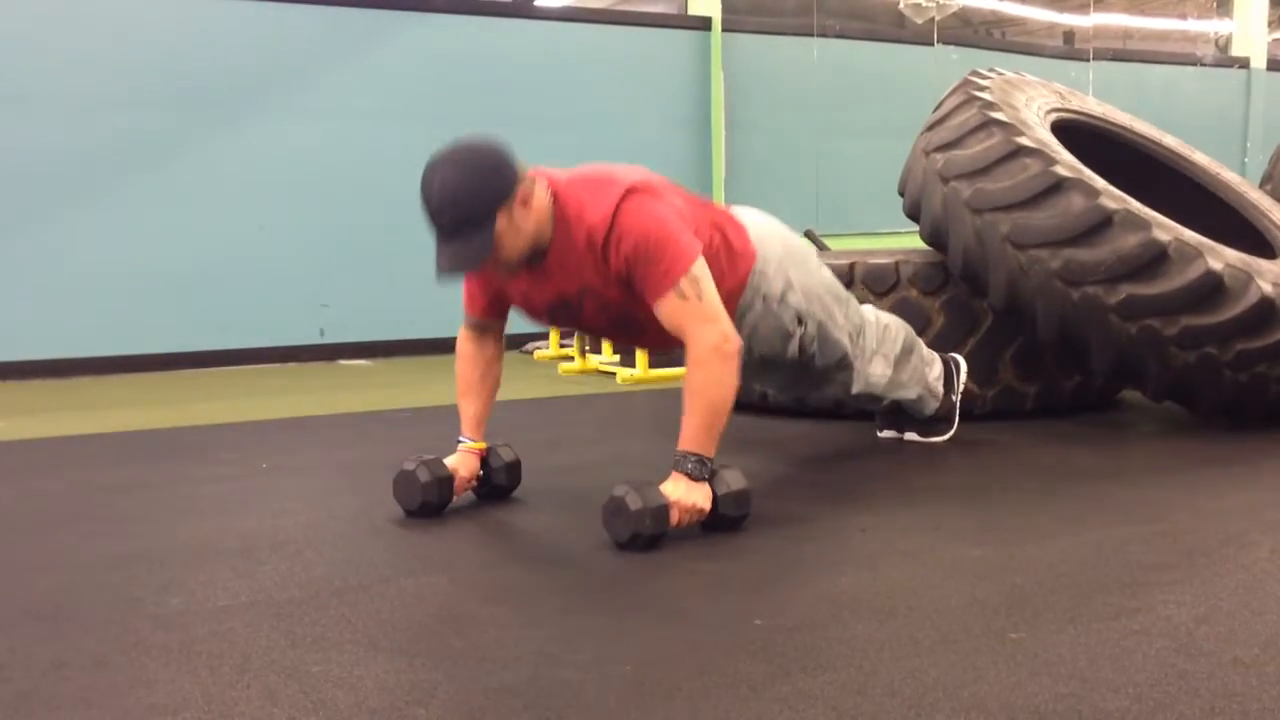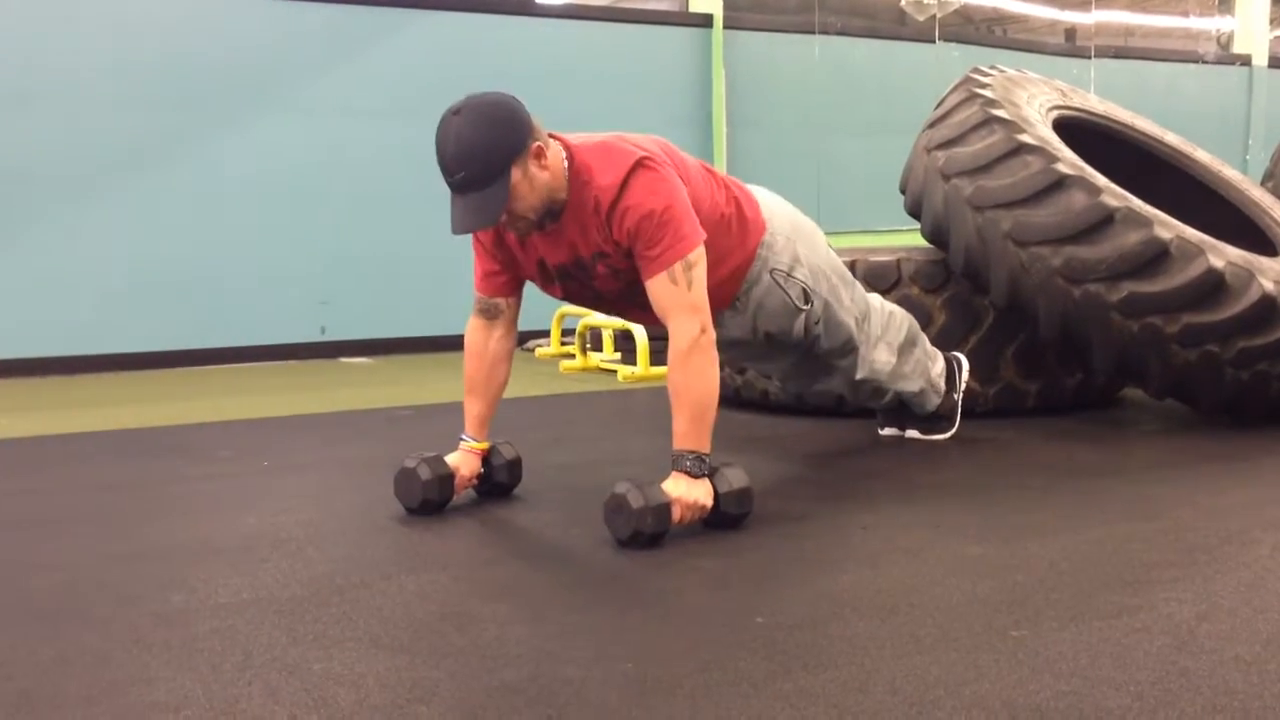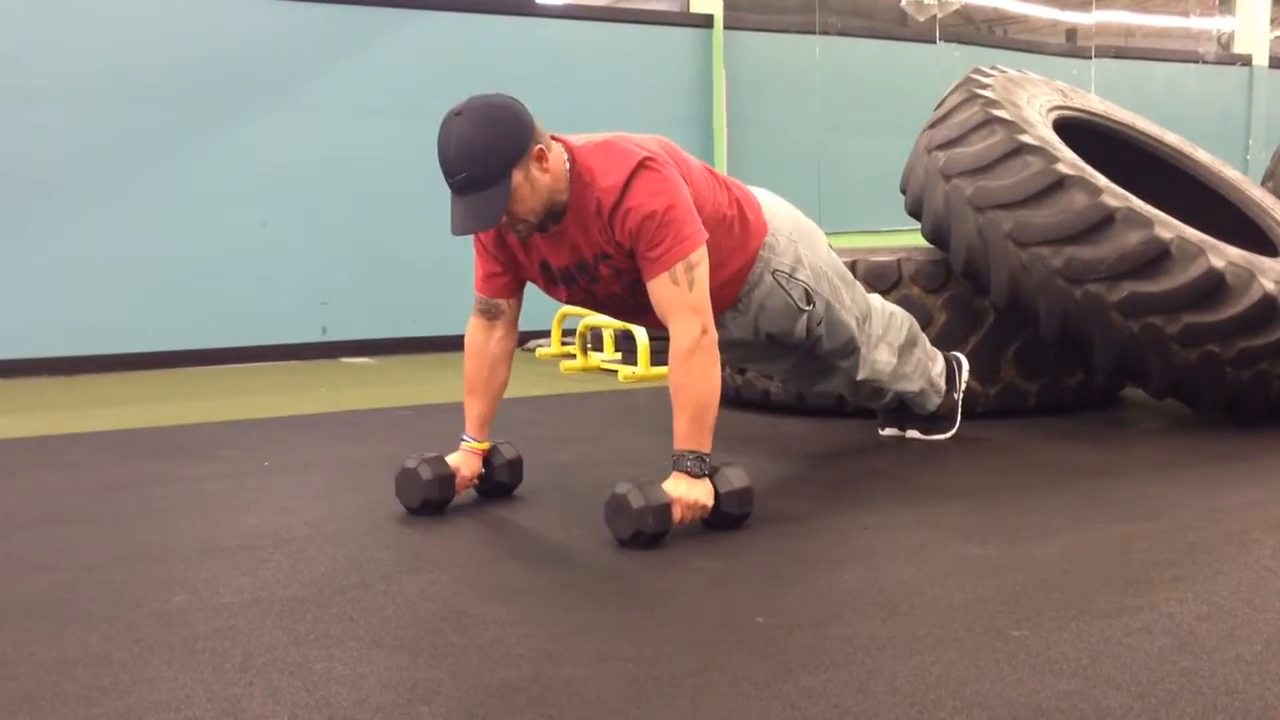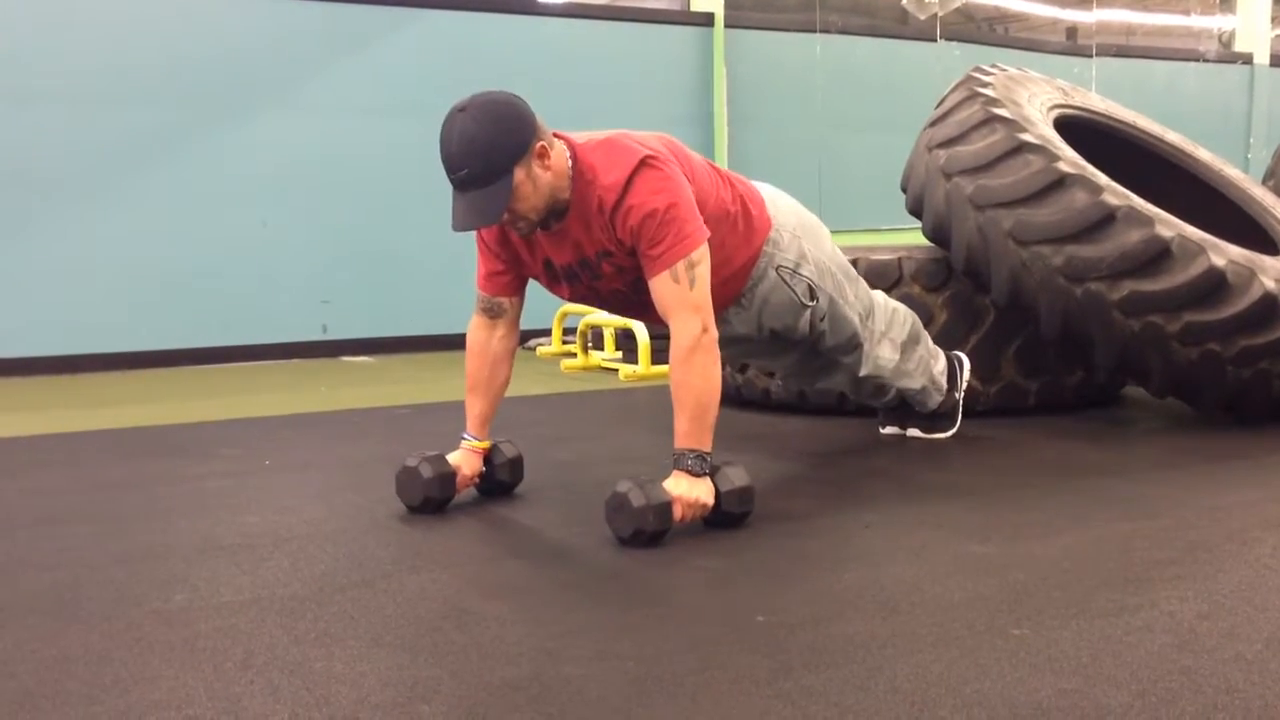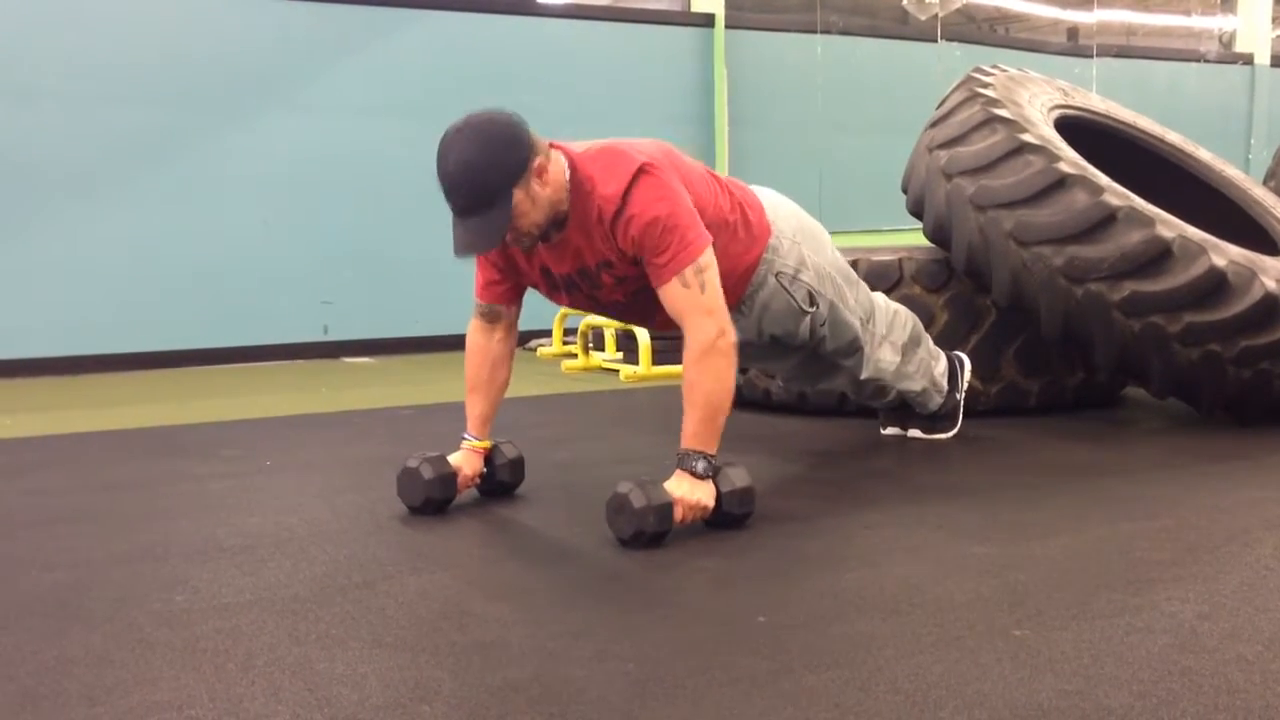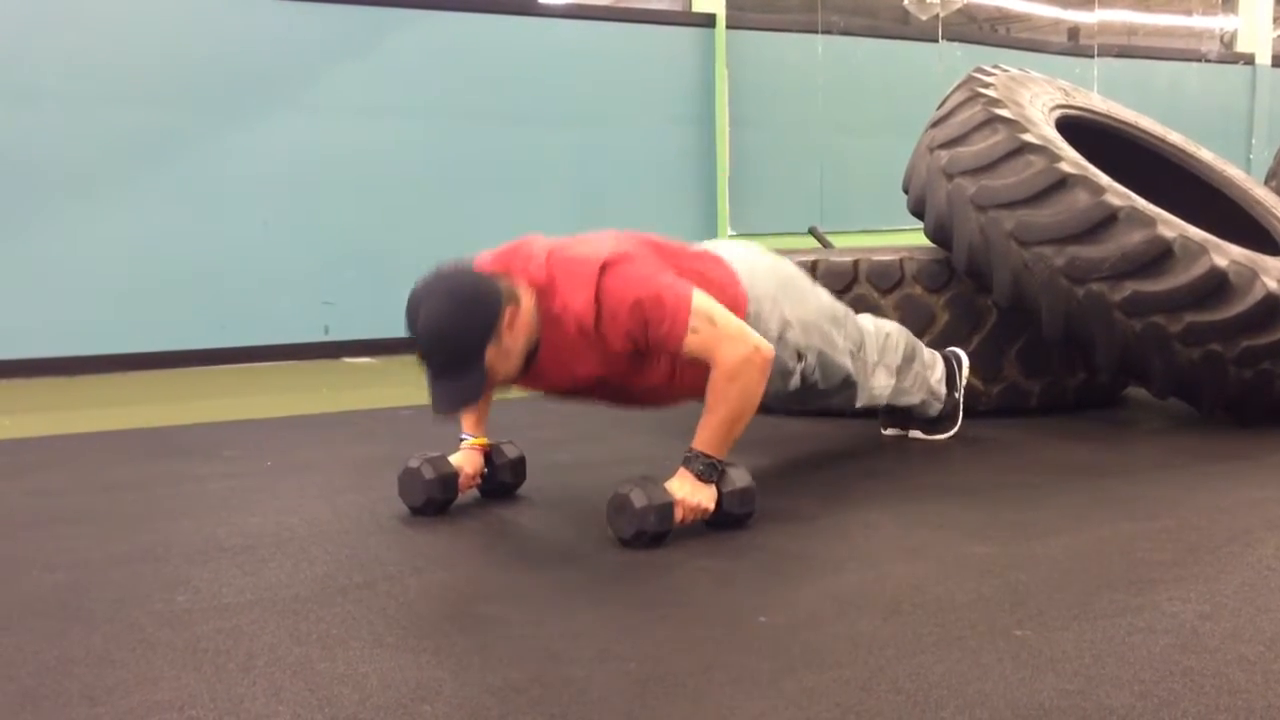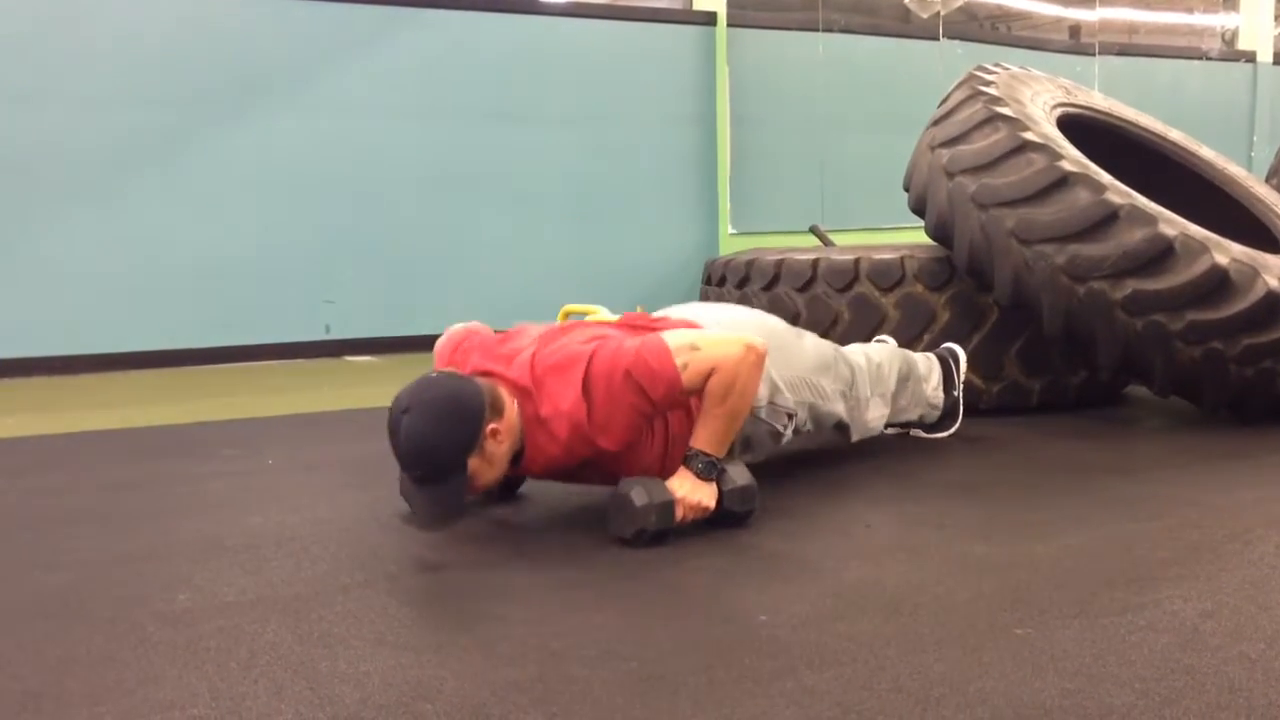
dt=0.3s
person 1, frame 1
left shoulder: (622, 218)
right shoulder: (490, 236)
left elbow: (720, 342)
right elbow: (480, 334)
left wrist: (693, 469)
right wrist: (471, 445)
left hip: (752, 277)
right hip: (691, 300)
left knee: (856, 353)
right knee: (814, 372)
left ankle: (935, 384)
right ankle: (907, 396)
person 1, frame 2
left shoulder: (633, 185)
right shoulder: (500, 213)
left elbow: (692, 332)
right elbow: (491, 322)
left wrist: (690, 468)
right wrist: (473, 444)
left hip: (762, 257)
right hip: (713, 303)
left knee: (862, 339)
right knee: (815, 369)
left ankle: (938, 381)
right ankle: (904, 400)
person 1, frame 3
left shoulder: (635, 186)
right shoulder: (499, 214)
left elbow: (694, 333)
right elbow: (491, 323)
left wrist: (691, 468)
right wrist: (473, 444)
left hip: (763, 259)
right hip: (713, 301)
left knee: (861, 341)
right knee: (818, 369)
left ankle: (938, 381)
right ankle: (904, 396)
person 1, frame 4
left shoulder: (637, 184)
right shoulder: (503, 212)
left elbow: (694, 332)
right elbow: (494, 322)
left wrist: (691, 467)
right wrist: (473, 443)
left hip: (769, 255)
left knee: (867, 337)
right knee: (826, 366)
left ankle: (939, 380)
right ankle: (903, 398)
person 1, frame 5
left shoulder: (634, 197)
right shoulder: (504, 211)
left elbow: (712, 335)
right elbow: (493, 324)
left wrist: (694, 469)
right wrist: (475, 440)
left hip: (766, 257)
right hip: (707, 277)
left knee: (868, 339)
right knee: (826, 366)
left ankle: (938, 385)
right ankle: (905, 399)
person 1, frame 6
left shoulder: (607, 297)
right shoulder: (482, 295)
left elbow: (748, 356)
right elbow: (464, 370)
left wrist: (699, 472)
right wrist: (473, 441)
left hip: (750, 311)
right hip: (681, 302)
left knee: (858, 365)
left ankle: (937, 378)
right ankle: (909, 397)
person 1, frame 7
left shoulder: (585, 400)
right shoulder: (462, 366)
left elbow: (745, 352)
right elbow: (459, 332)
left wrist: (701, 468)
left hip: (742, 373)
right hip: (673, 346)
left knee: (848, 392)
left ankle: (933, 377)
right ankle: (877, 361)
